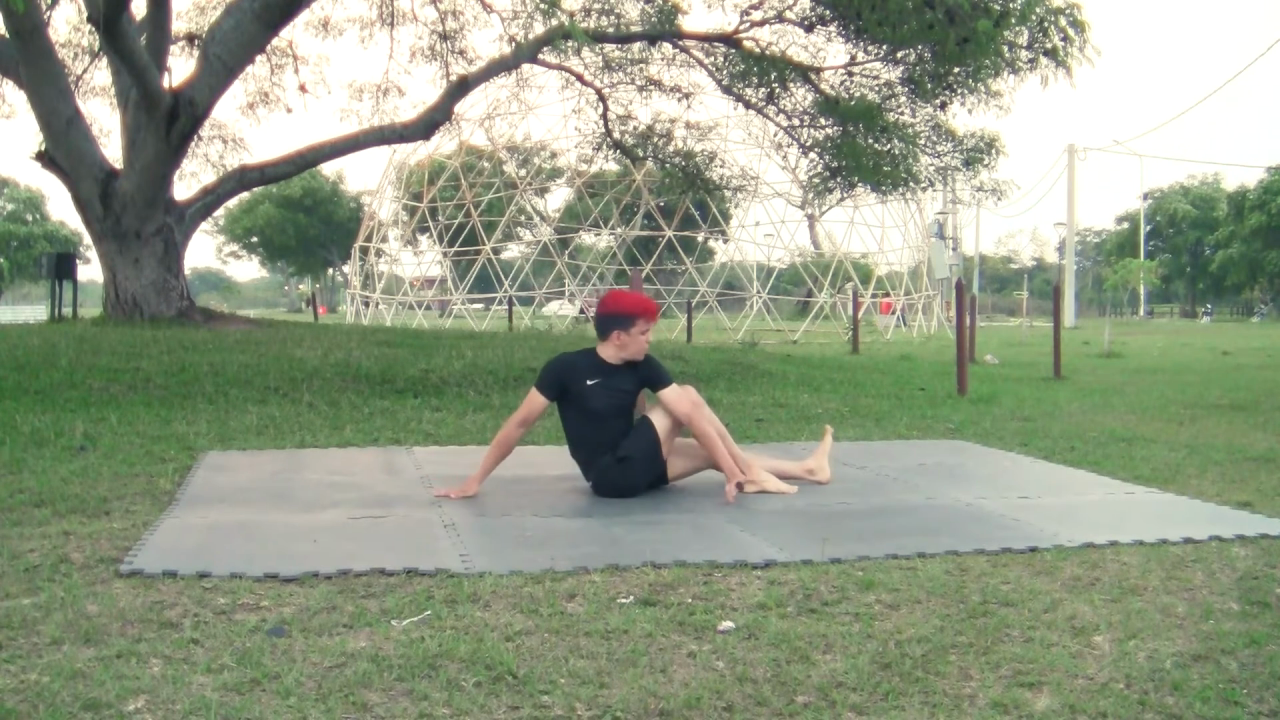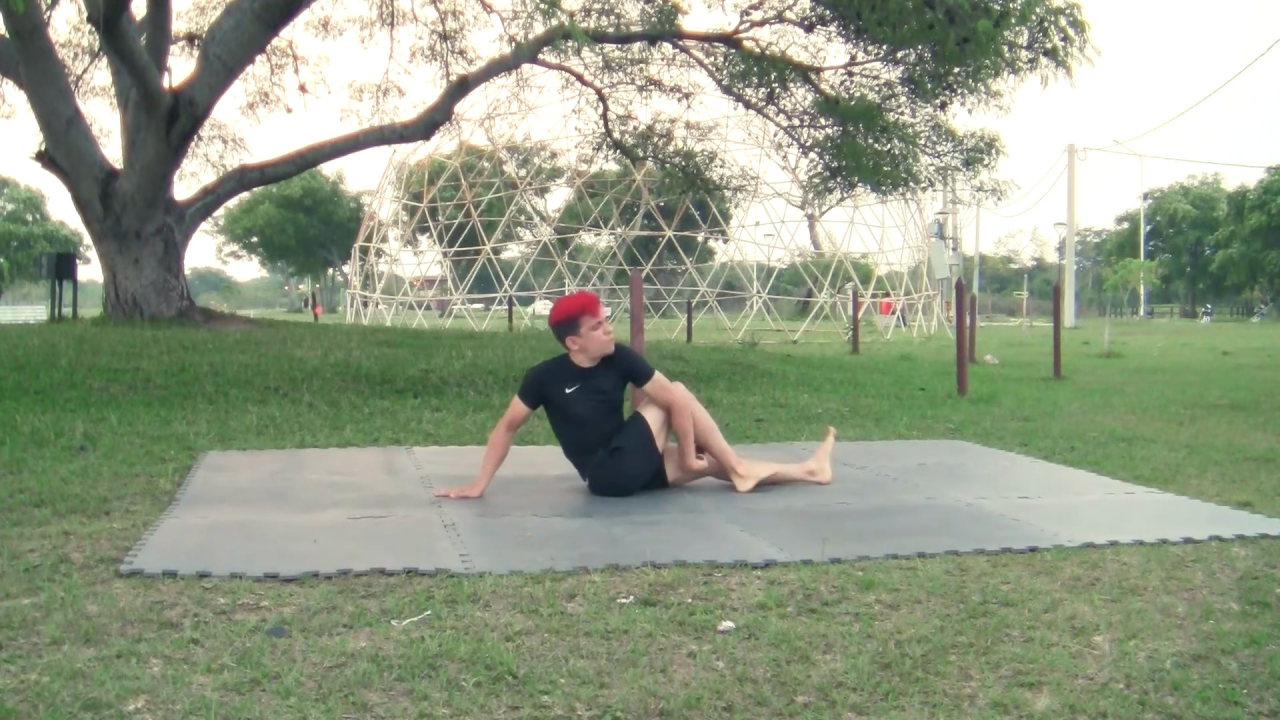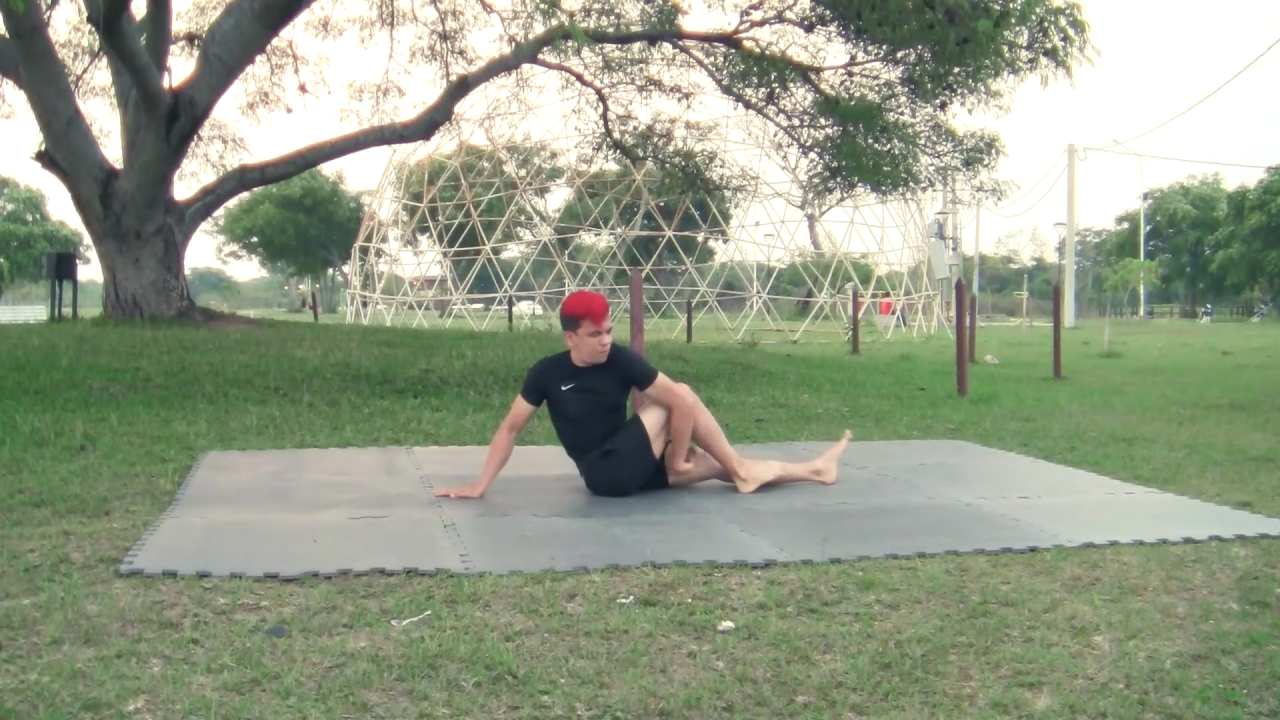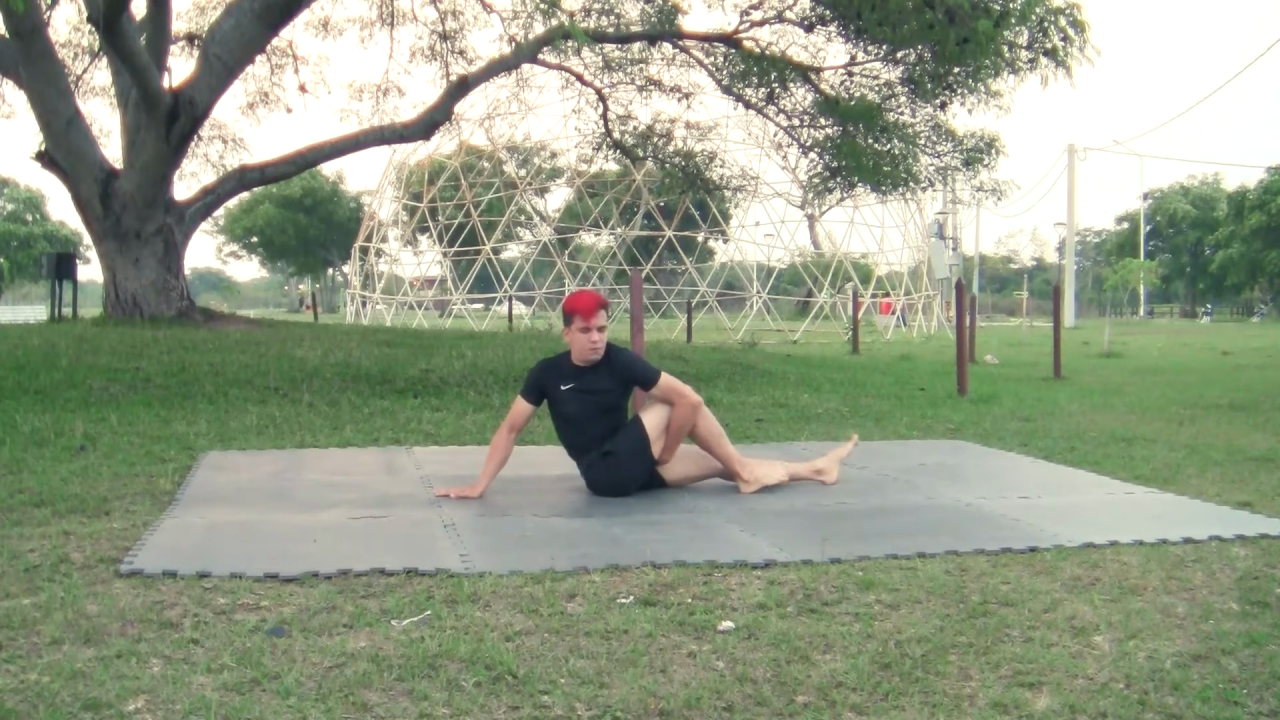
dt=0.5s
person 1, frame 1
left shoulder: (644, 366)
right shoulder: (565, 368)
left elbow: (692, 418)
right elbow: (520, 423)
left wrist: (730, 468)
right wrist: (476, 480)
left hip: (631, 466)
right hip: (610, 477)
right knee: (688, 395)
left ankle: (805, 469)
right ankle: (750, 470)
person 1, frame 2
left shoulder: (620, 358)
right shoulder: (545, 377)
left elbow: (675, 405)
right elbow: (507, 428)
left wrist: (690, 455)
right wrist: (479, 485)
left hip: (629, 466)
right hip: (607, 476)
left knee: (712, 462)
right knee: (677, 392)
left ankle: (805, 470)
right ankle: (739, 468)
person 1, frame 3
left shoulder: (620, 359)
right shoulder: (546, 372)
left elbow: (681, 406)
right elbow: (510, 428)
left wrist: (676, 457)
right wrist: (480, 485)
left hip: (631, 466)
right hip: (604, 475)
left knee: (716, 462)
left ankle: (814, 470)
right ankle: (741, 470)
person 1, frame 4
left shoulder: (621, 360)
right shoulder: (547, 373)
left elbow: (688, 398)
right elbow: (511, 428)
left wrist: (665, 456)
right wrist: (479, 485)
left hip: (630, 466)
right hip: (605, 475)
left knee: (723, 464)
left ankle: (813, 469)
right ankle: (744, 471)
